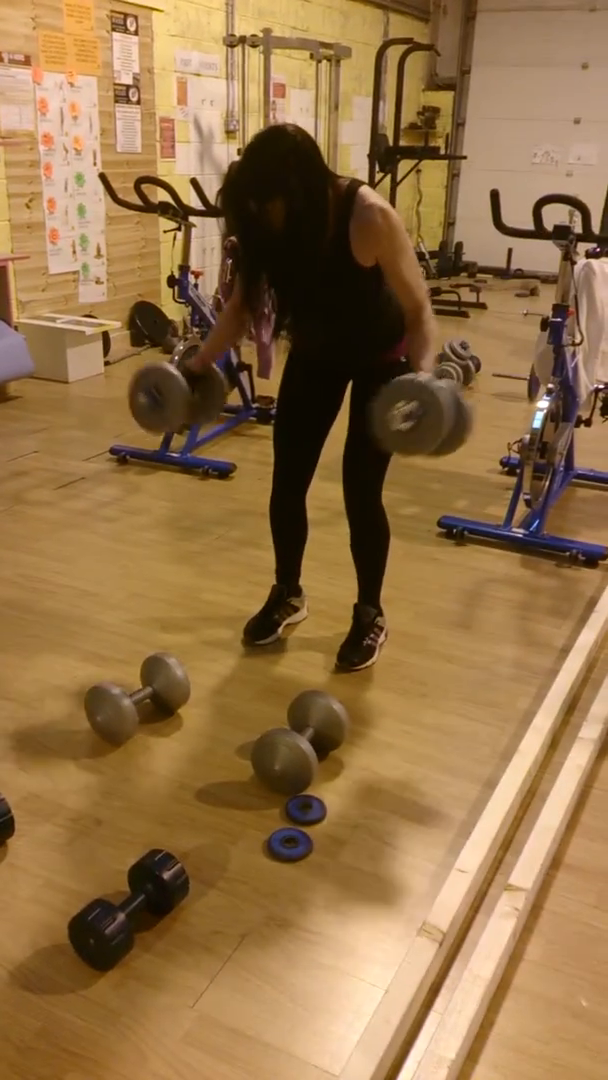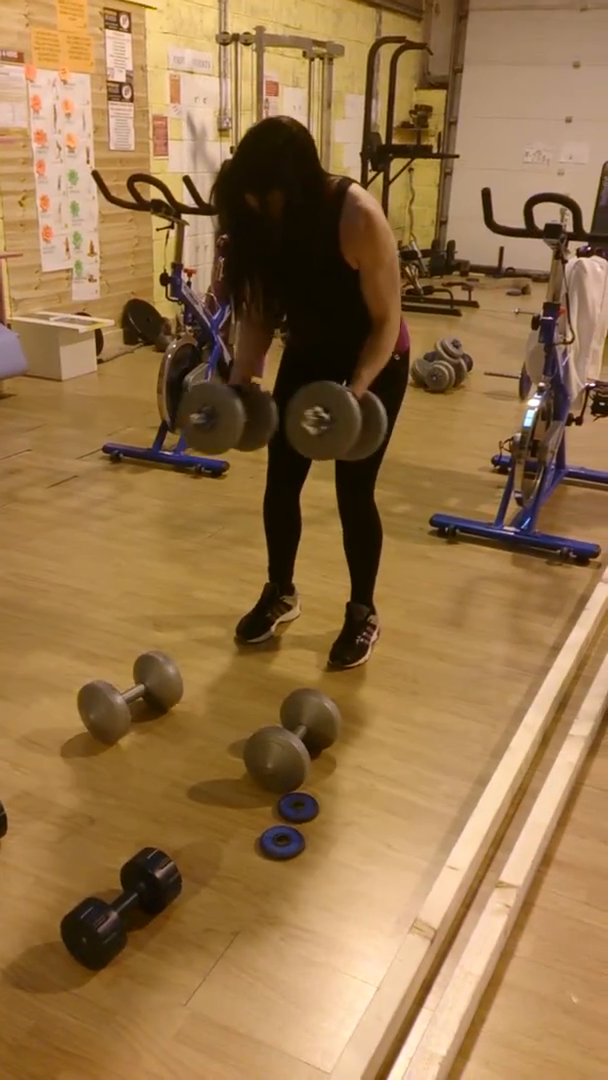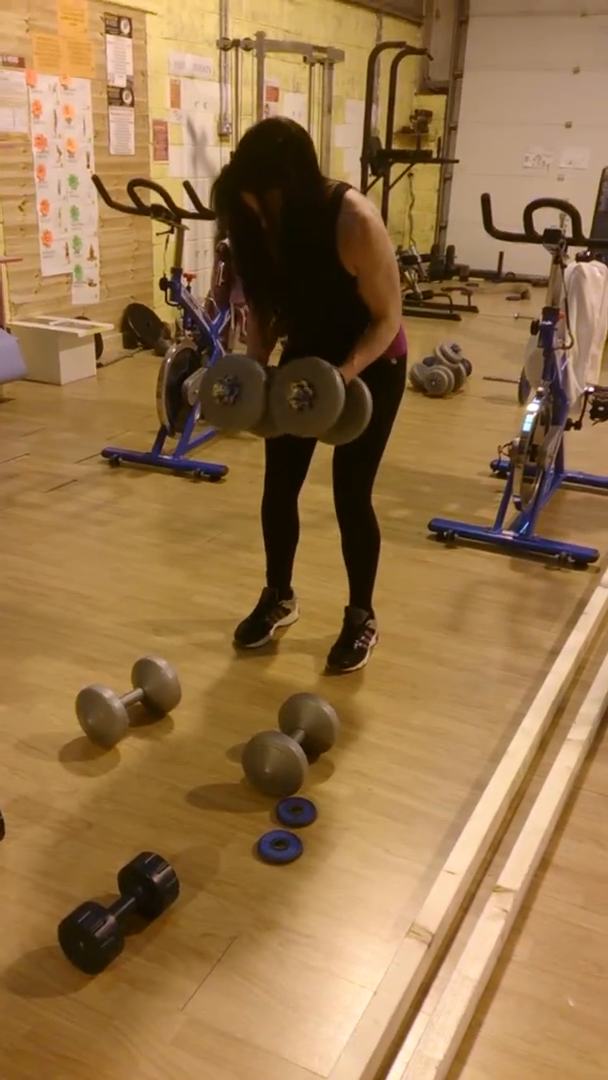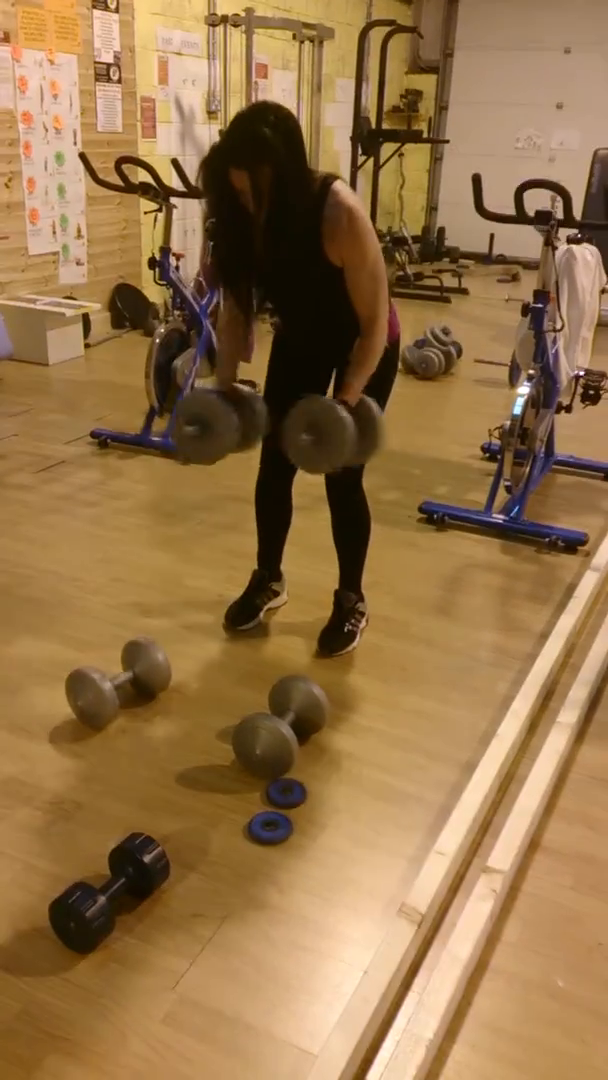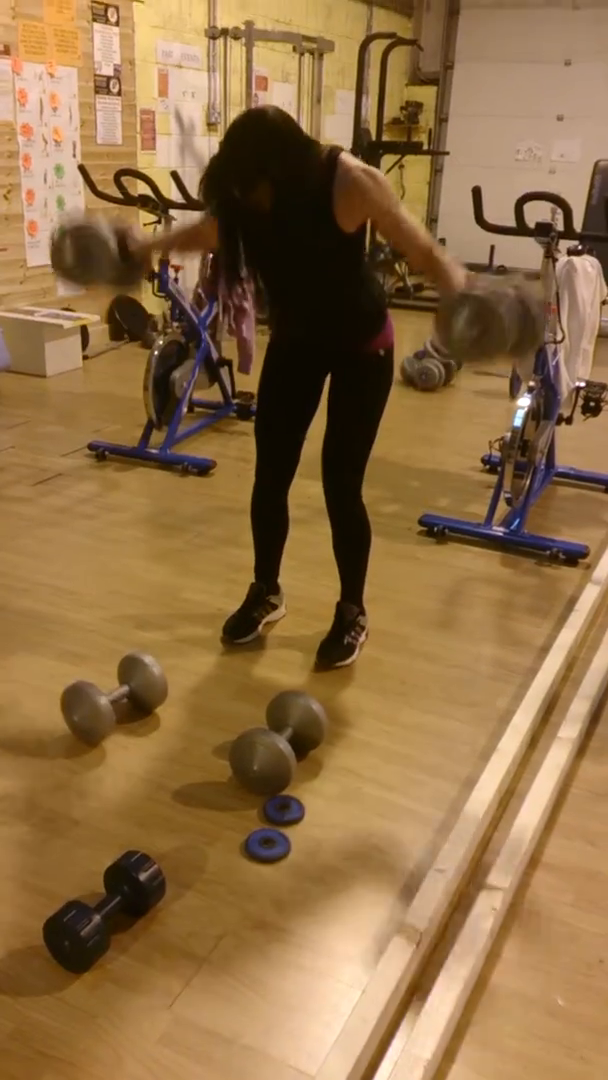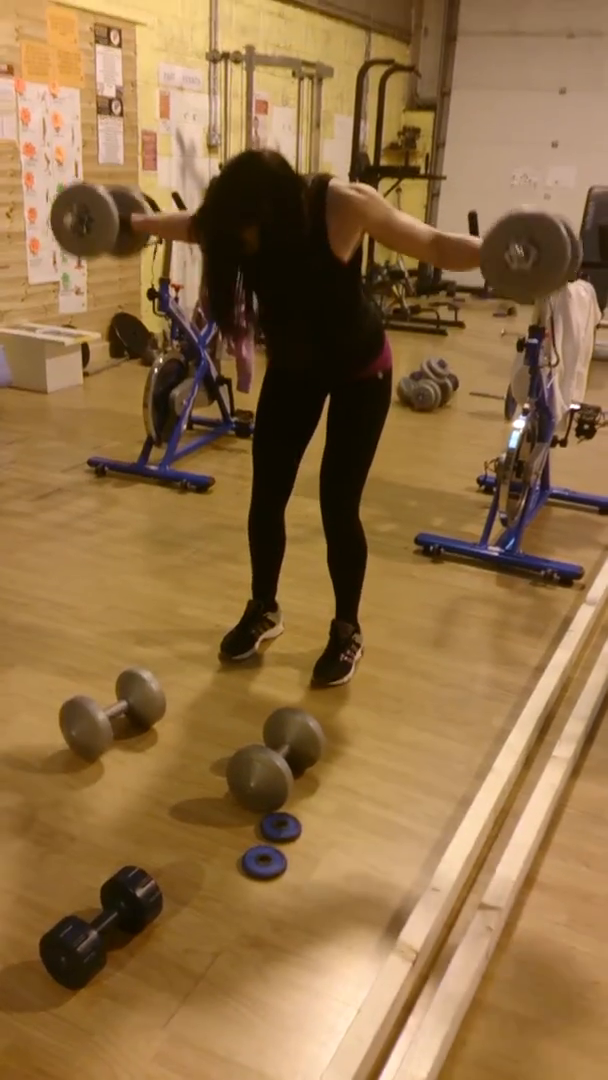
dt=0.3s
person 1, frame 1
left shoulder: (369, 217)
right shoulder: (268, 223)
left elbow: (418, 307)
right elbow: (243, 302)
left wrist: (426, 377)
right wrist: (199, 362)
left hip: (380, 359)
right hip: (313, 355)
left knee: (361, 492)
right knee: (287, 483)
left ankle: (370, 614)
right ankle: (287, 595)
person 1, frame 2
left shoulder: (359, 217)
right shoulder: (259, 221)
left elbow: (387, 319)
right elbow: (257, 310)
left wrist: (354, 395)
right wrist: (241, 382)
left hip: (373, 361)
right hip: (307, 354)
left knee: (353, 489)
right knee: (281, 480)
left ankle: (363, 612)
right ankle: (279, 593)
person 1, frame 3
left shoulder: (354, 221)
right shoulder: (257, 223)
left elbow: (388, 315)
right elbow: (263, 305)
left wrist: (343, 377)
right wrist: (255, 366)
left hip: (371, 362)
right hip: (304, 354)
left knee: (350, 493)
right knee: (279, 483)
left ankle: (361, 617)
right ankle: (278, 597)
person 1, frame 4
left shoulder: (339, 213)
right shoulder: (243, 214)
left elbow: (373, 318)
right elbow: (237, 303)
left wrist: (347, 402)
right wrist: (224, 384)
left hip: (359, 347)
right hip: (297, 341)
left knee: (341, 476)
right knee: (273, 465)
left ankle: (351, 601)
right ankle: (267, 580)
person 1, frame 5
left shoulder: (349, 180)
right shoulder: (247, 195)
left elbow: (422, 249)
right elbow: (210, 233)
left wrist: (464, 294)
right wrist: (145, 246)
left hip: (360, 348)
right hip: (292, 342)
left knee: (341, 483)
right knee: (270, 474)
left ankle: (352, 611)
right ankle: (265, 592)
person 1, frame 6
left shoulder: (342, 205)
right shoulder: (245, 219)
left elbow: (430, 243)
right elbow: (199, 228)
right wrist: (138, 224)
left hip: (360, 370)
right hip: (292, 365)
left knee: (338, 504)
right knee: (266, 494)
left ankle: (347, 631)
right ankle: (263, 609)
